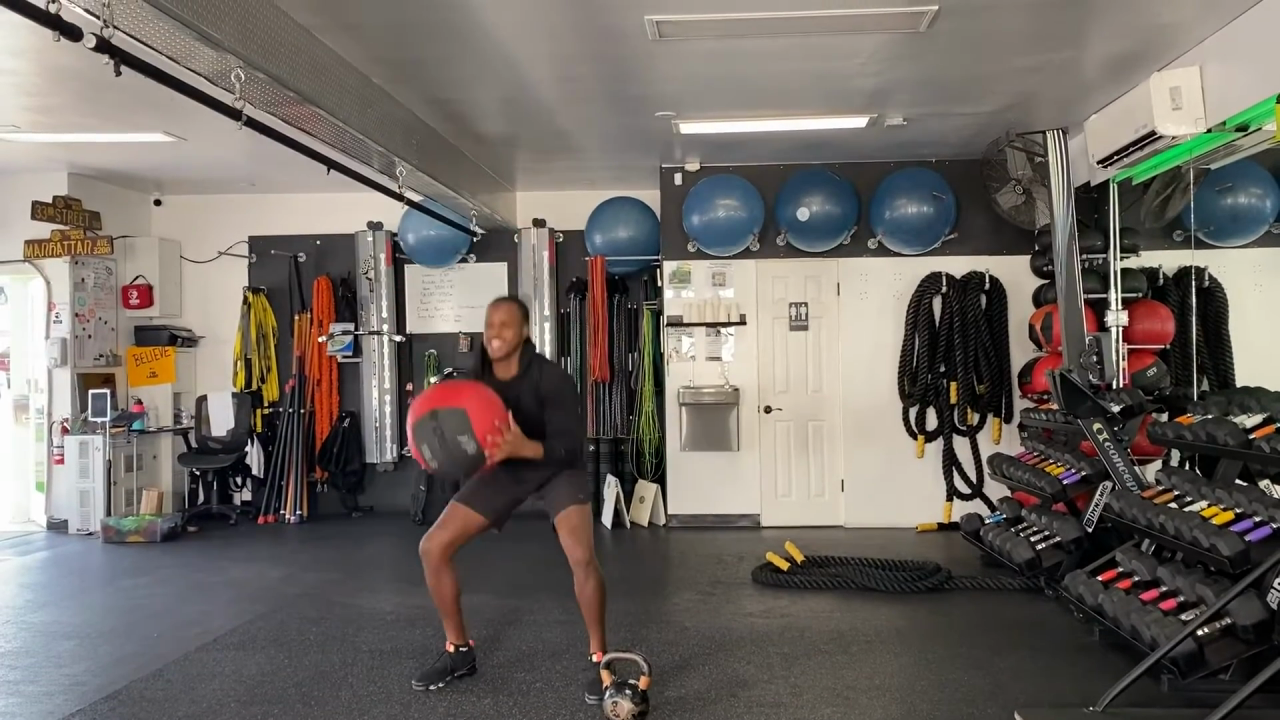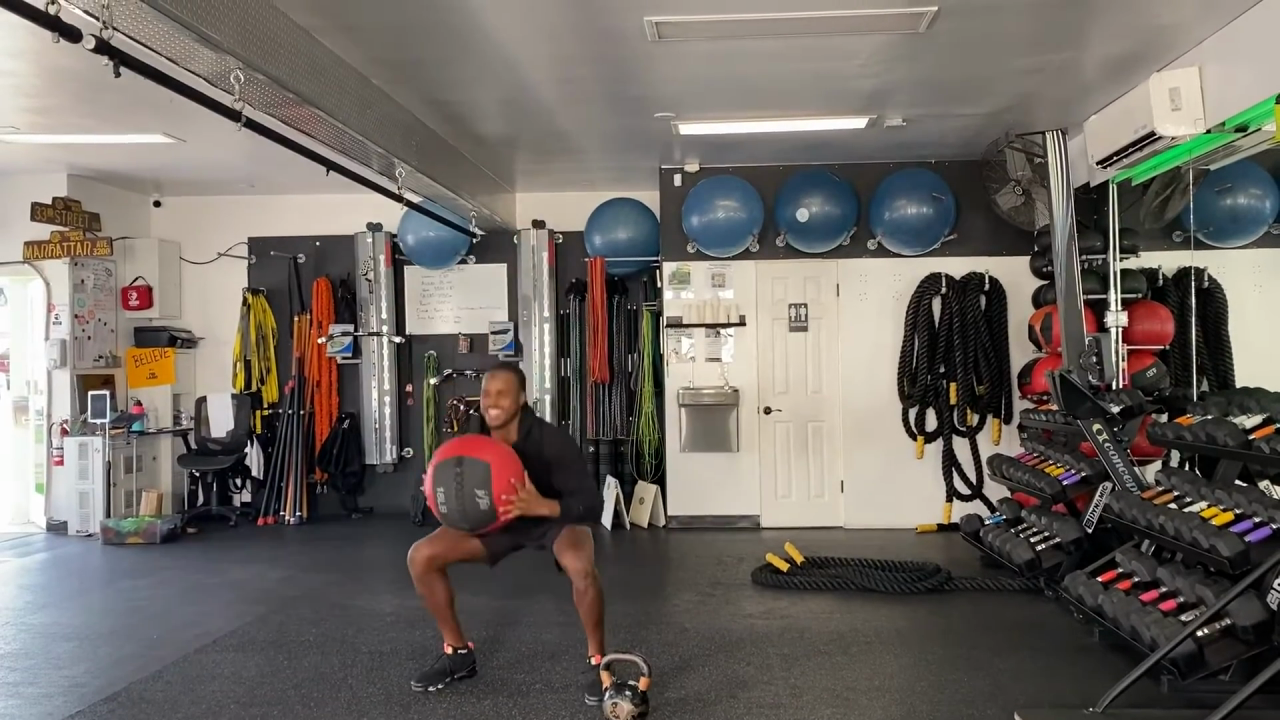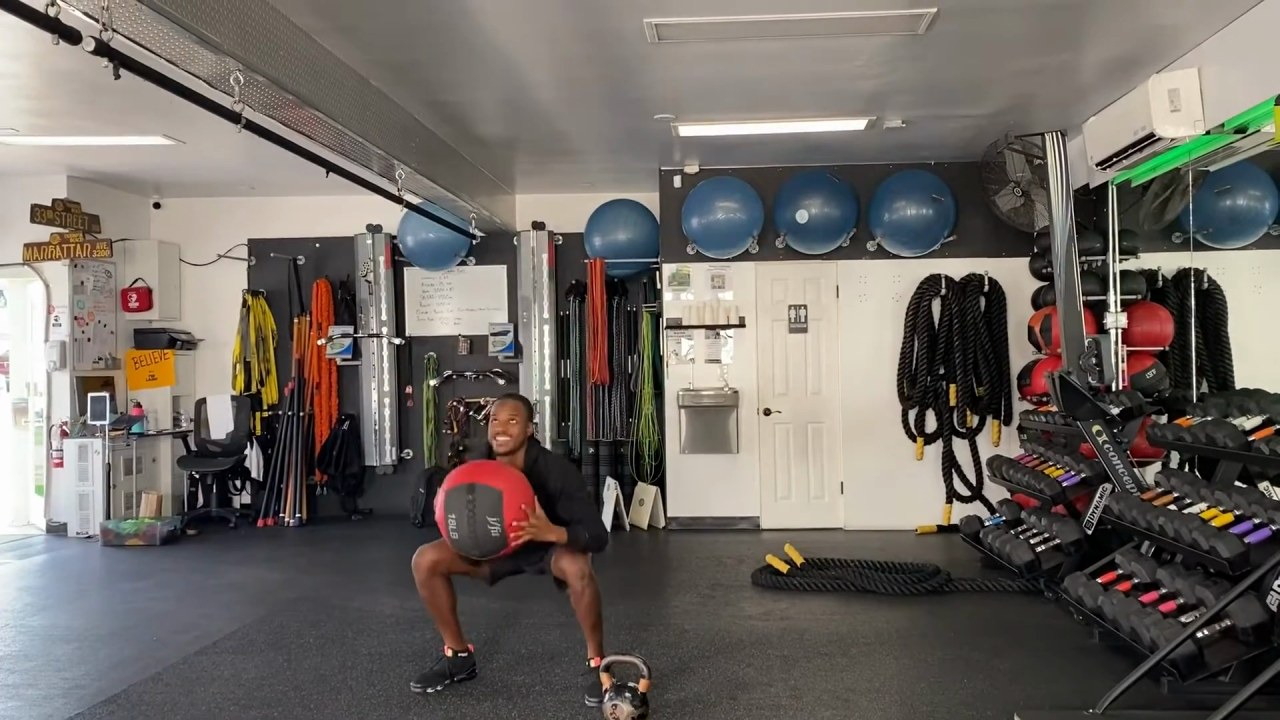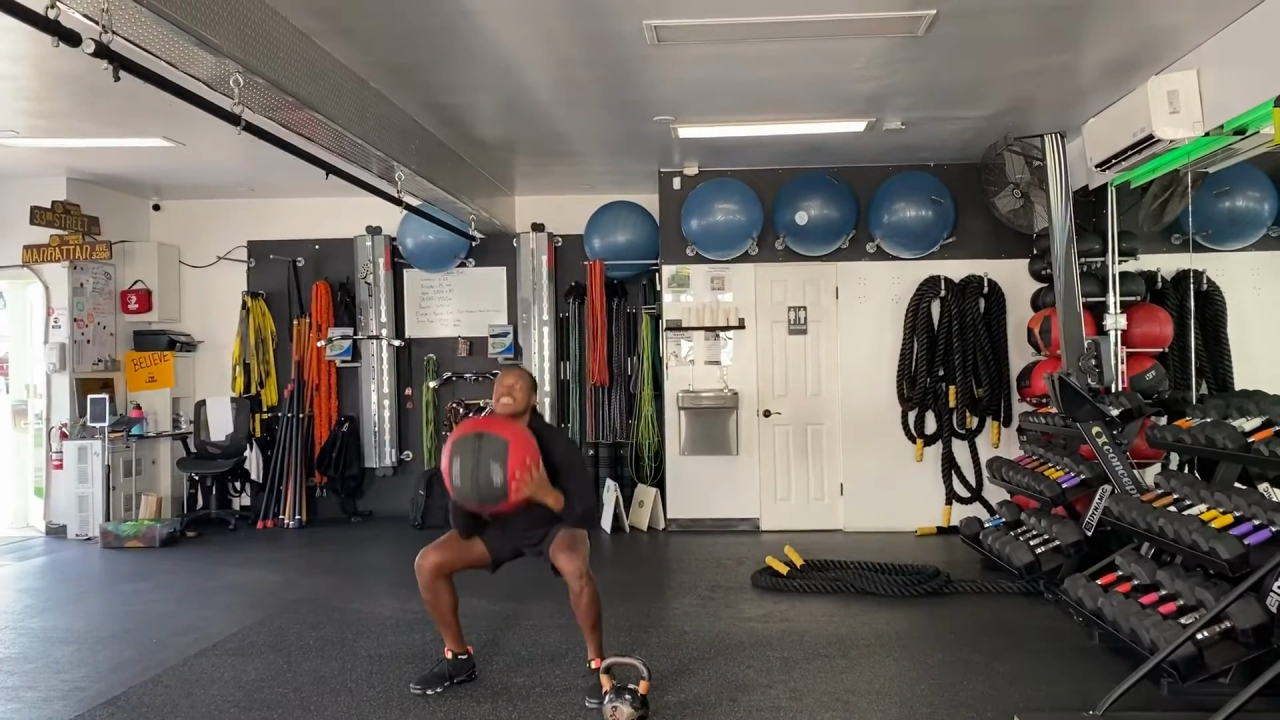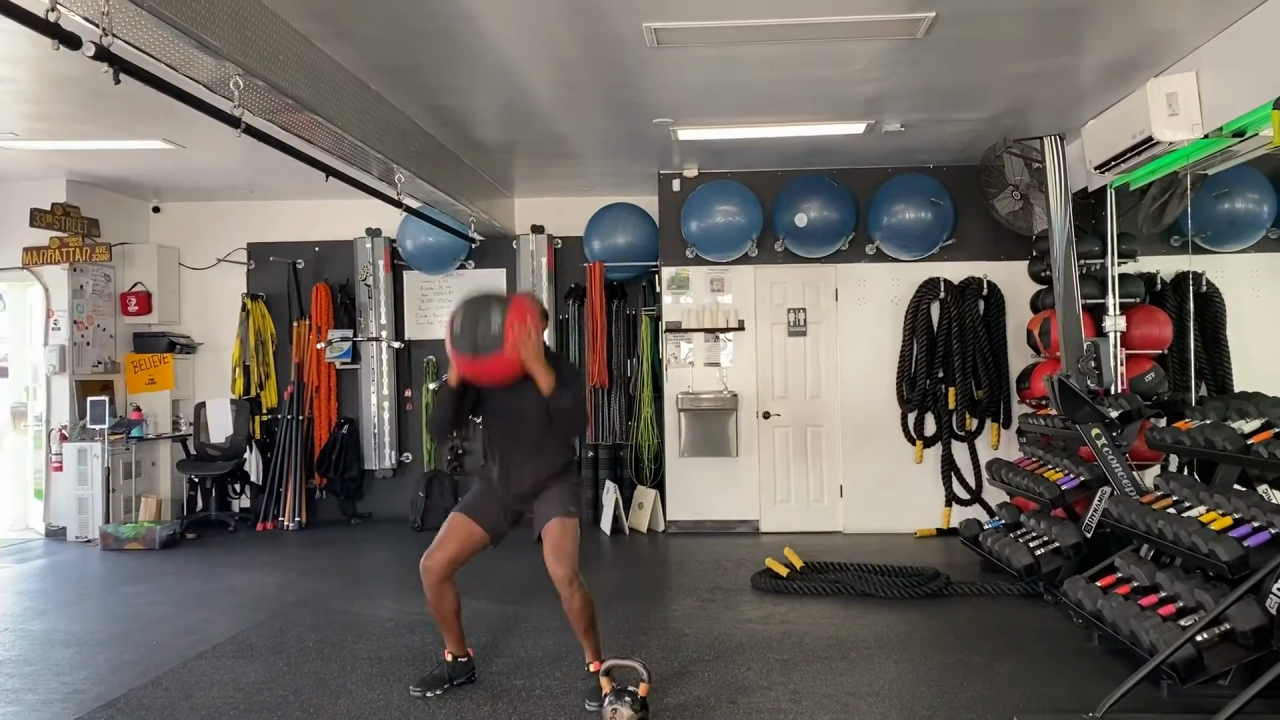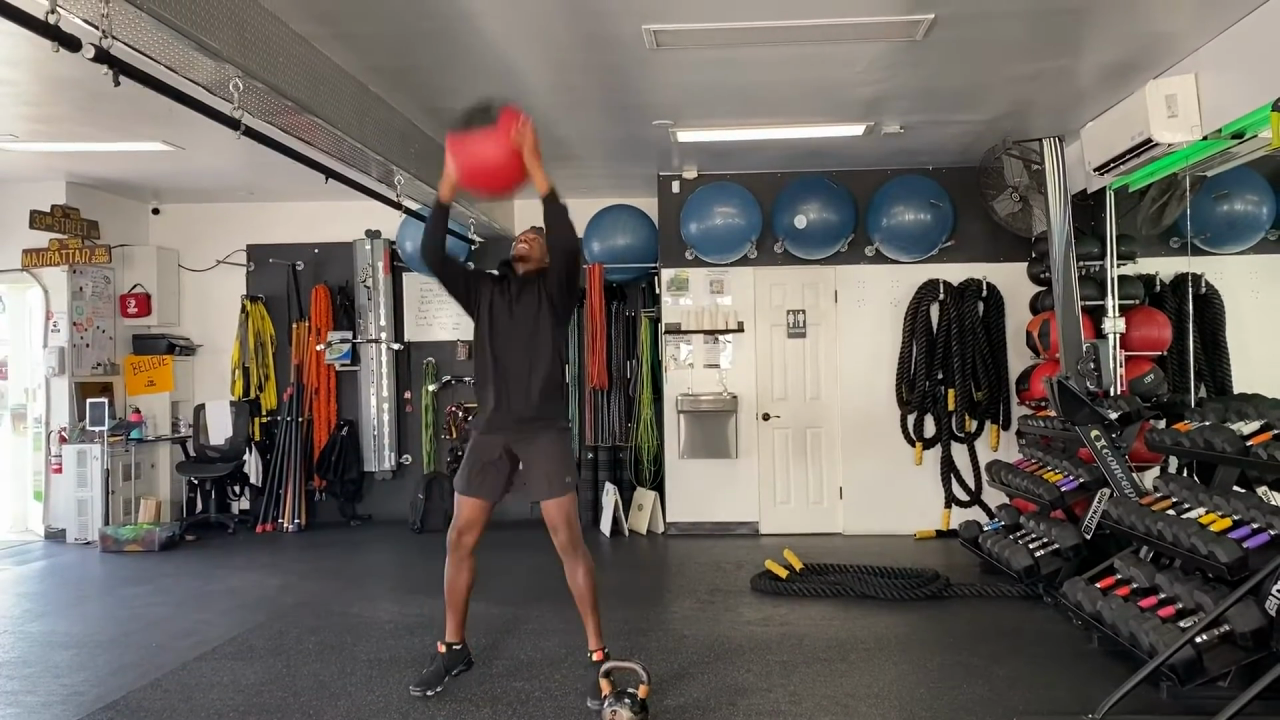
dt=0.2s
person 1, frame 1
left shoulder: (549, 378)
right shoulder: (474, 382)
left elbow: (571, 447)
left wrist: (525, 449)
left hip: (557, 472)
right hip: (501, 473)
left knee: (581, 558)
right knee: (434, 548)
left ankle: (599, 658)
right ankle: (458, 649)
person 1, frame 2
left shoulder: (551, 441)
left elbow: (591, 505)
left wrist: (542, 507)
left hip: (555, 519)
right hip: (499, 521)
left knee: (581, 568)
right knee: (422, 556)
left ankle: (597, 660)
right ankle: (458, 651)
person 1, frame 3
left shoulder: (556, 471)
left elbow: (597, 536)
right elbow: (468, 554)
left wrist: (549, 532)
left hip: (556, 542)
left knee: (578, 571)
right knee: (426, 560)
left ankle: (596, 663)
right ankle: (458, 656)
person 1, frame 4
left shoulder: (556, 444)
left elbow: (588, 512)
right elbow: (464, 528)
left wrist: (545, 494)
left hip: (555, 525)
right hip: (503, 525)
left knee: (575, 569)
right knee: (429, 563)
left ankle: (597, 664)
right ankle: (458, 657)
person 1, frame 5
left shoulder: (558, 370)
left elbow: (576, 423)
right elbow: (440, 427)
left wrist: (539, 370)
right wrist: (455, 378)
left hip: (552, 483)
right hip: (498, 483)
left knee: (564, 574)
right knee: (433, 566)
left ankle: (596, 668)
right ankle: (458, 658)
person 1, frame 6
left shoulder: (556, 292)
right shoulder: (487, 290)
left elbow: (571, 250)
right elbow: (435, 259)
left wrist: (540, 178)
right wrist: (445, 194)
left hip: (544, 428)
right hip: (491, 428)
left knee: (568, 542)
right knee: (460, 540)
left ankle: (598, 656)
right ankle: (452, 649)
